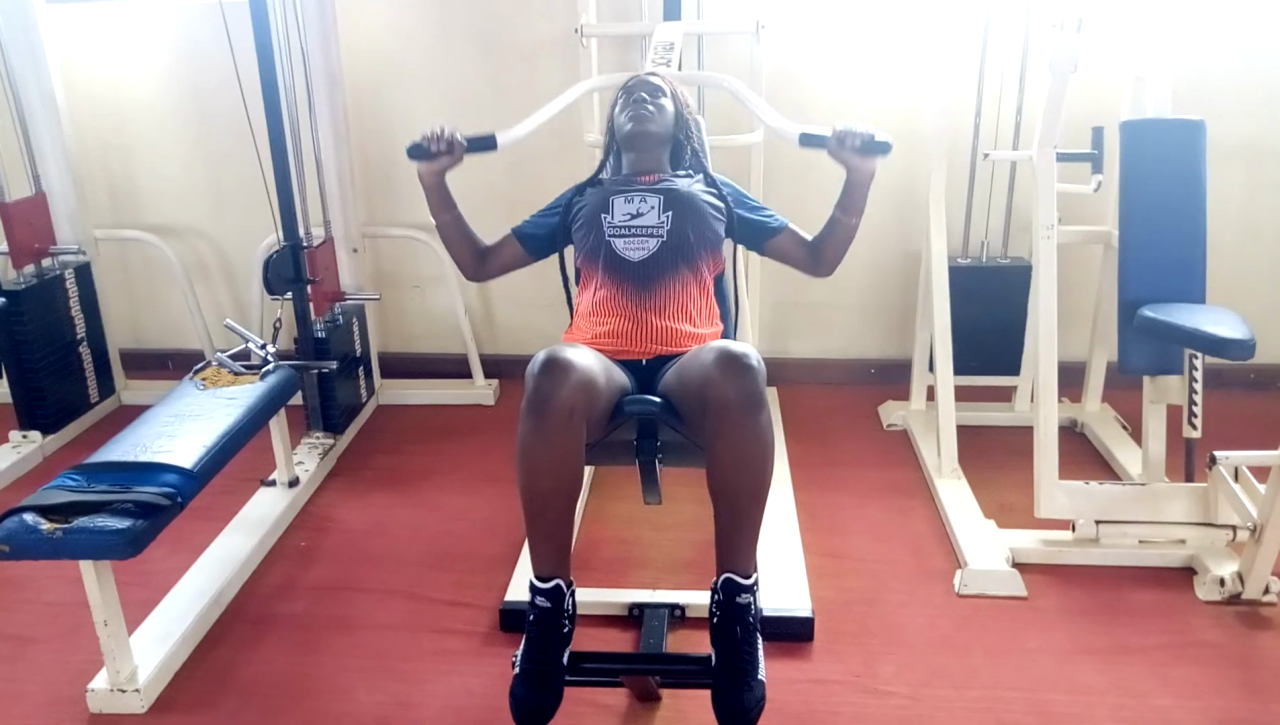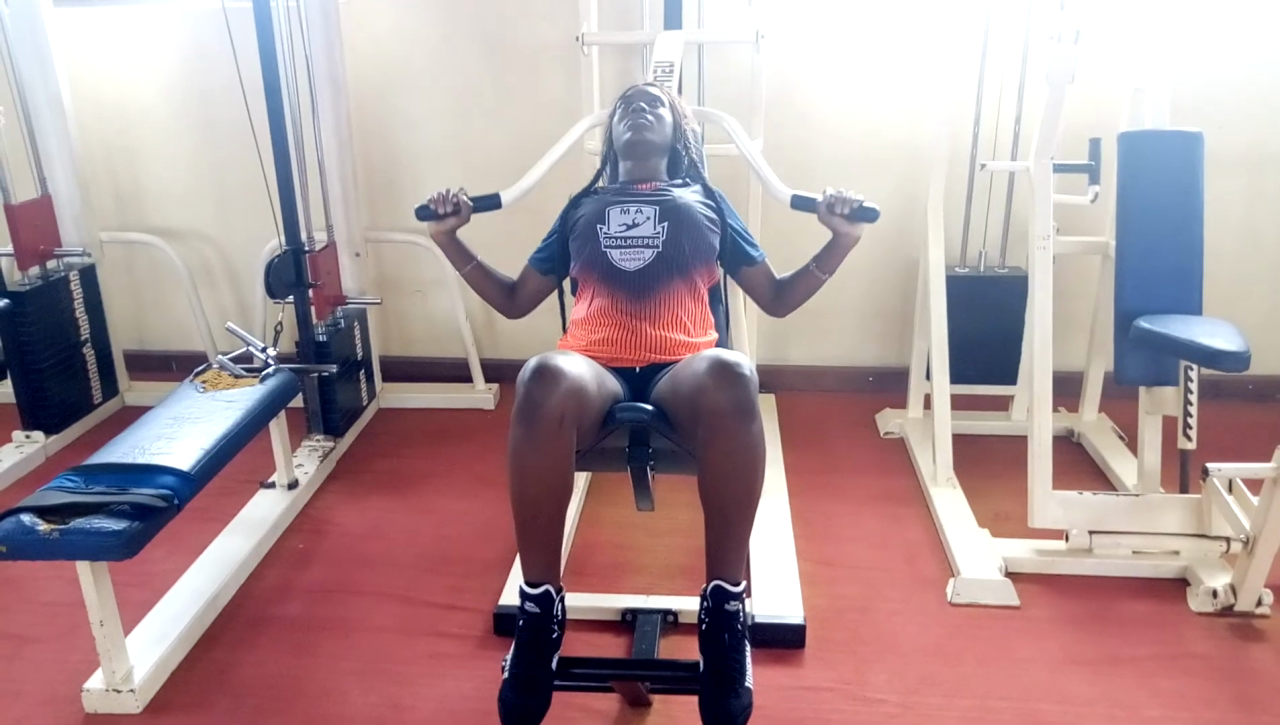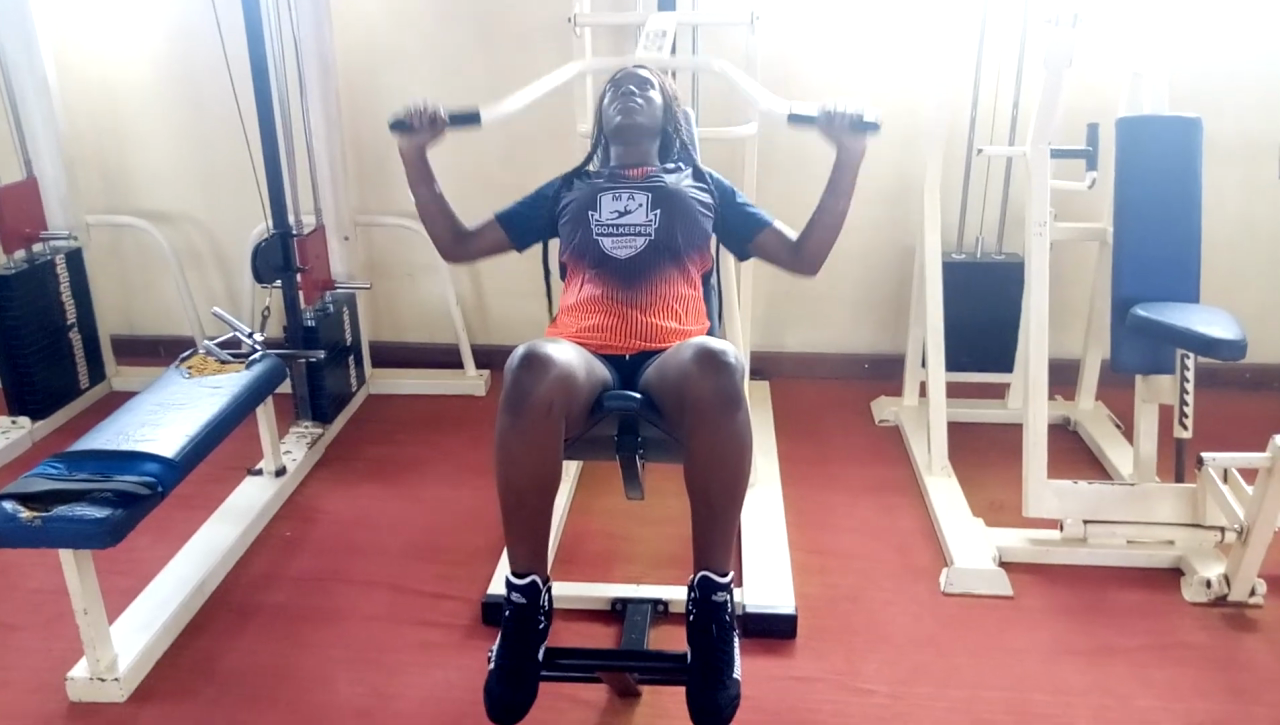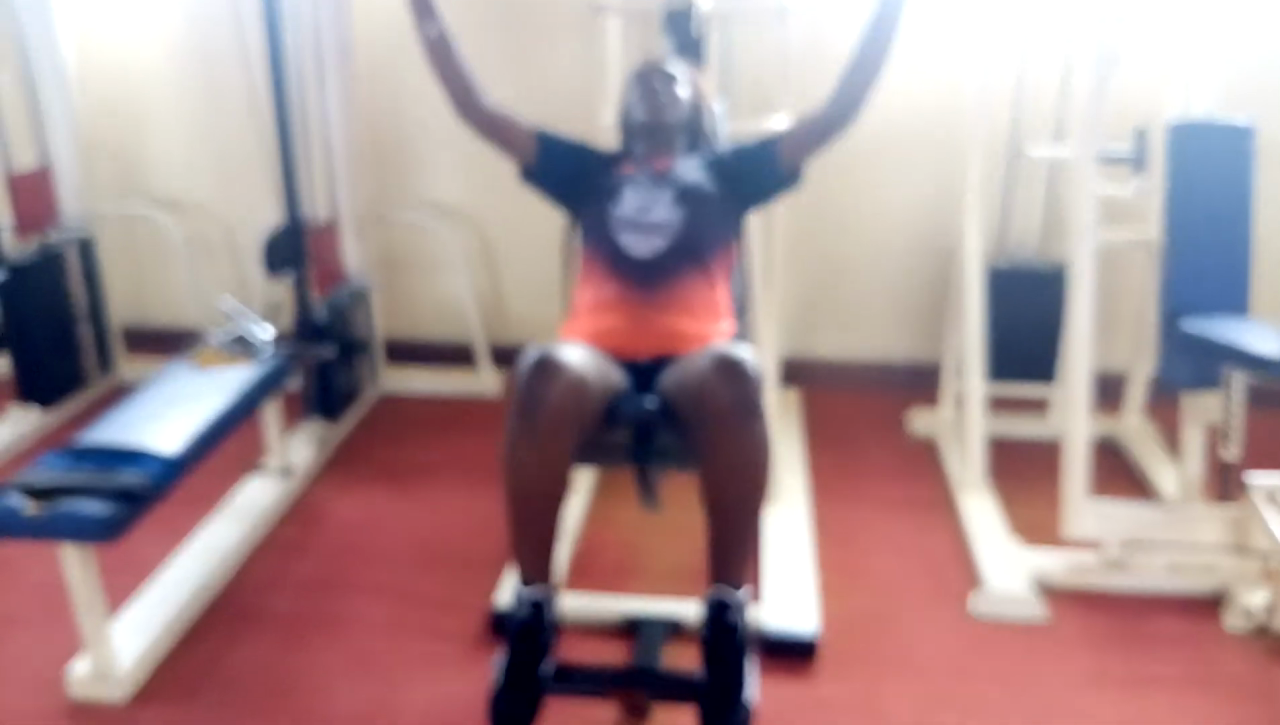
dt=0.4s
person 1, frame 1
left shoulder: (715, 192)
right shoulder: (581, 198)
left elbow: (821, 258)
right elbow: (477, 263)
left wrist: (858, 176)
right wrist: (434, 182)
left hip: (690, 361)
right hip: (600, 361)
left knee: (739, 368)
right knee: (554, 372)
left ankle: (735, 597)
right ankle: (550, 601)
person 1, frame 2
left shoulder: (707, 202)
right shoulder: (582, 207)
left elbow: (778, 300)
right elbow: (513, 302)
left wrist: (841, 238)
right wrist: (448, 238)
left hip: (682, 368)
right hip: (594, 369)
left knee: (731, 377)
right knee: (542, 379)
left ankle: (723, 607)
right ankle: (540, 607)
person 1, frame 3
left shoulder: (703, 186)
right shoulder: (569, 189)
left elbow: (804, 258)
right elbow: (456, 246)
left wrist: (846, 161)
right wrist: (417, 161)
left hip: (673, 356)
right hip: (583, 354)
left knee: (717, 366)
right knee: (532, 367)
left ankle: (713, 596)
right ankle: (527, 597)
person 1, frame 4
left shoulder: (727, 173)
right shoulder: (589, 172)
left elbow: (836, 115)
right elbow: (476, 111)
left hip: (693, 360)
right hip: (598, 358)
left knee: (735, 373)
right knee: (544, 372)
left ankle: (727, 612)
right ankle: (532, 606)
